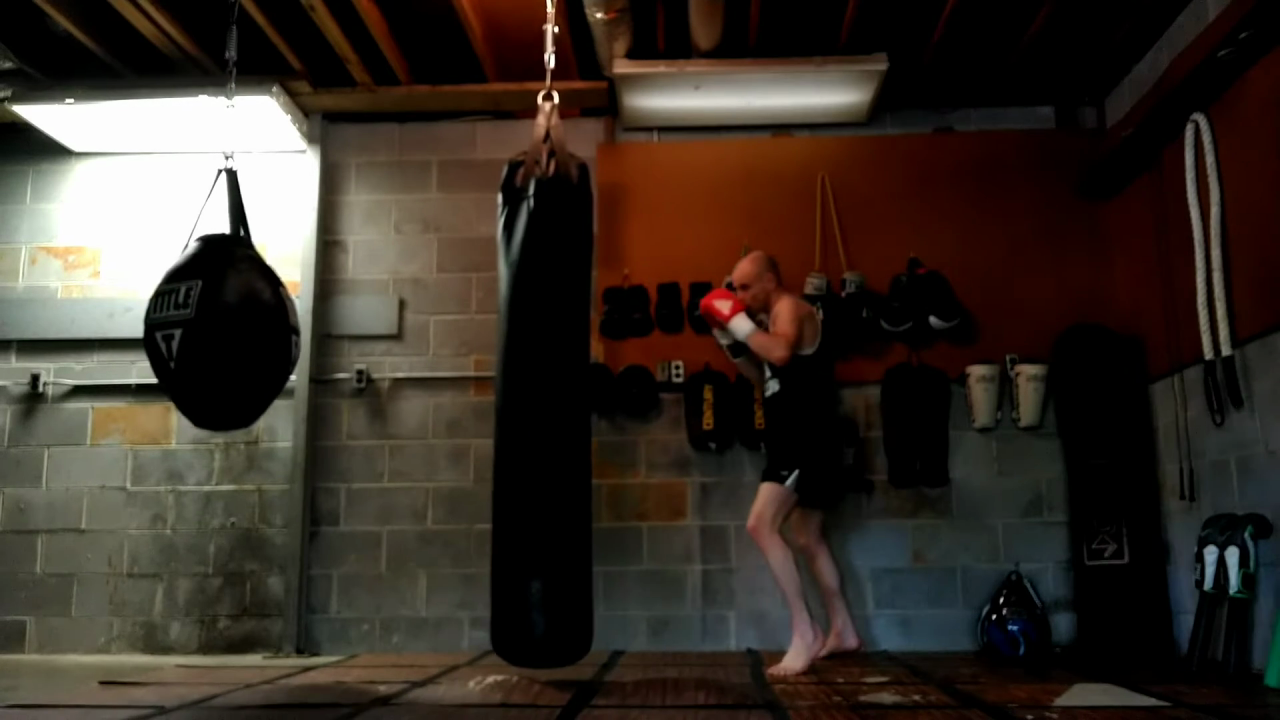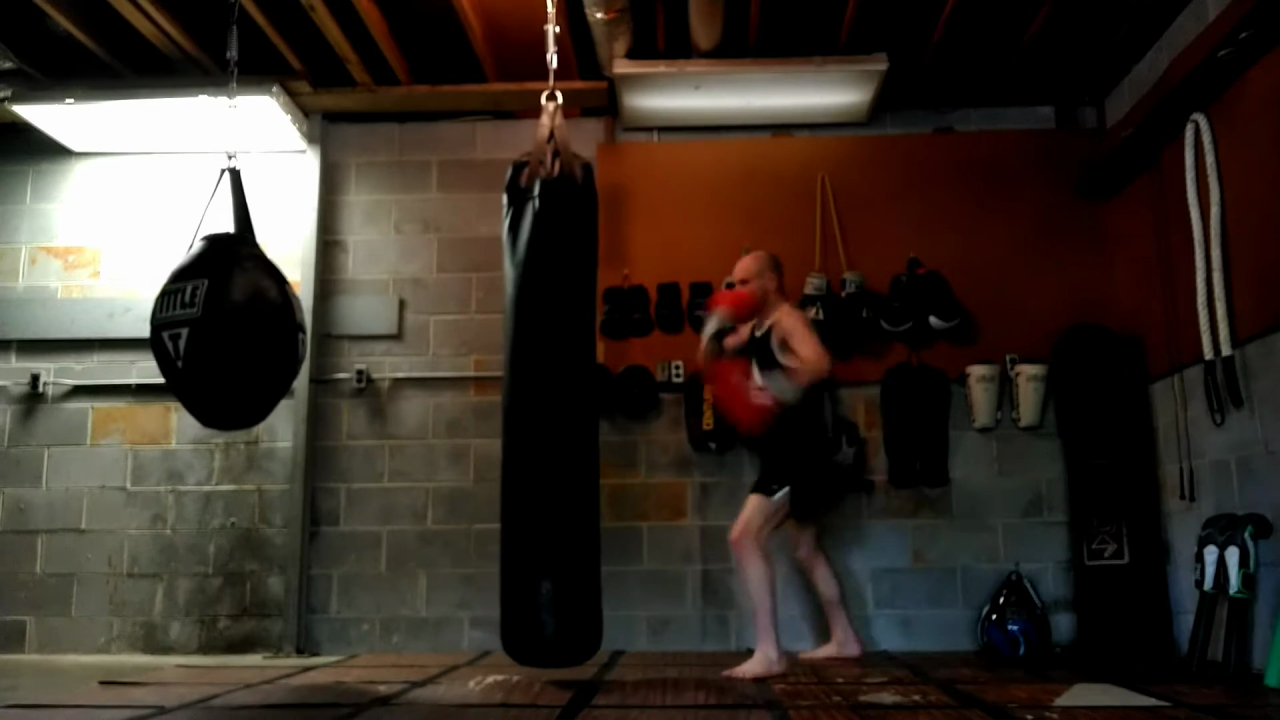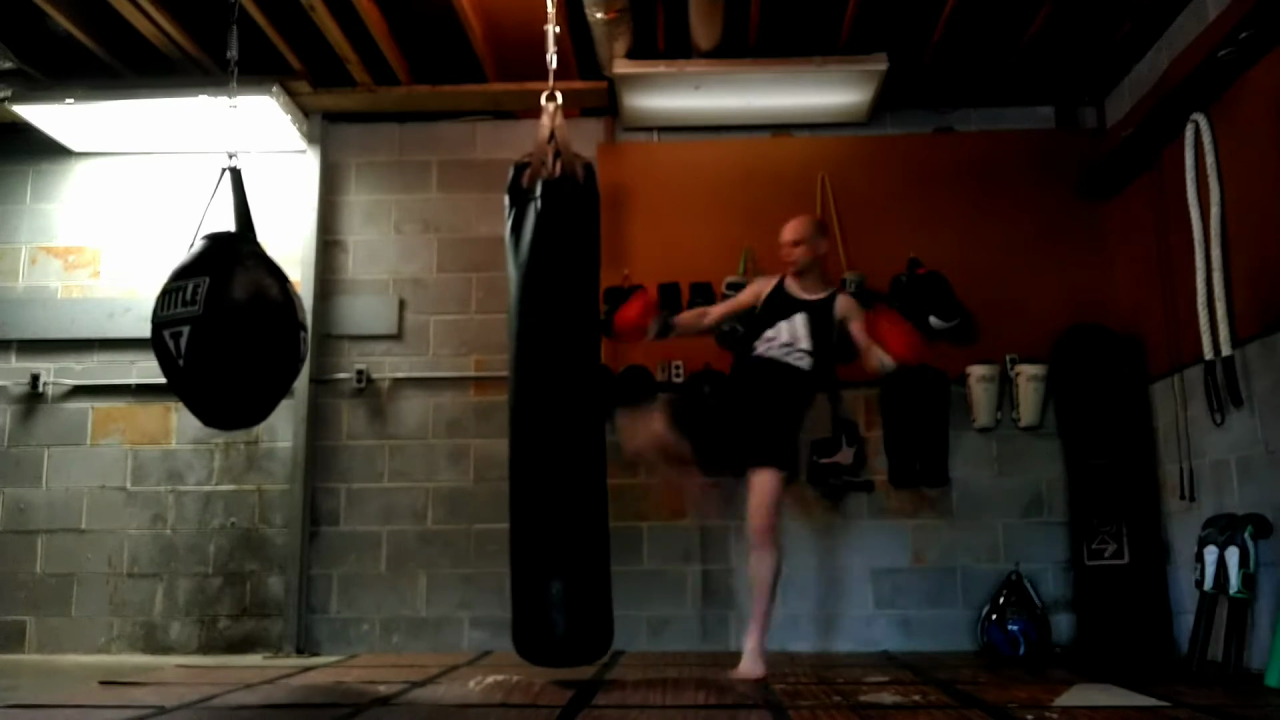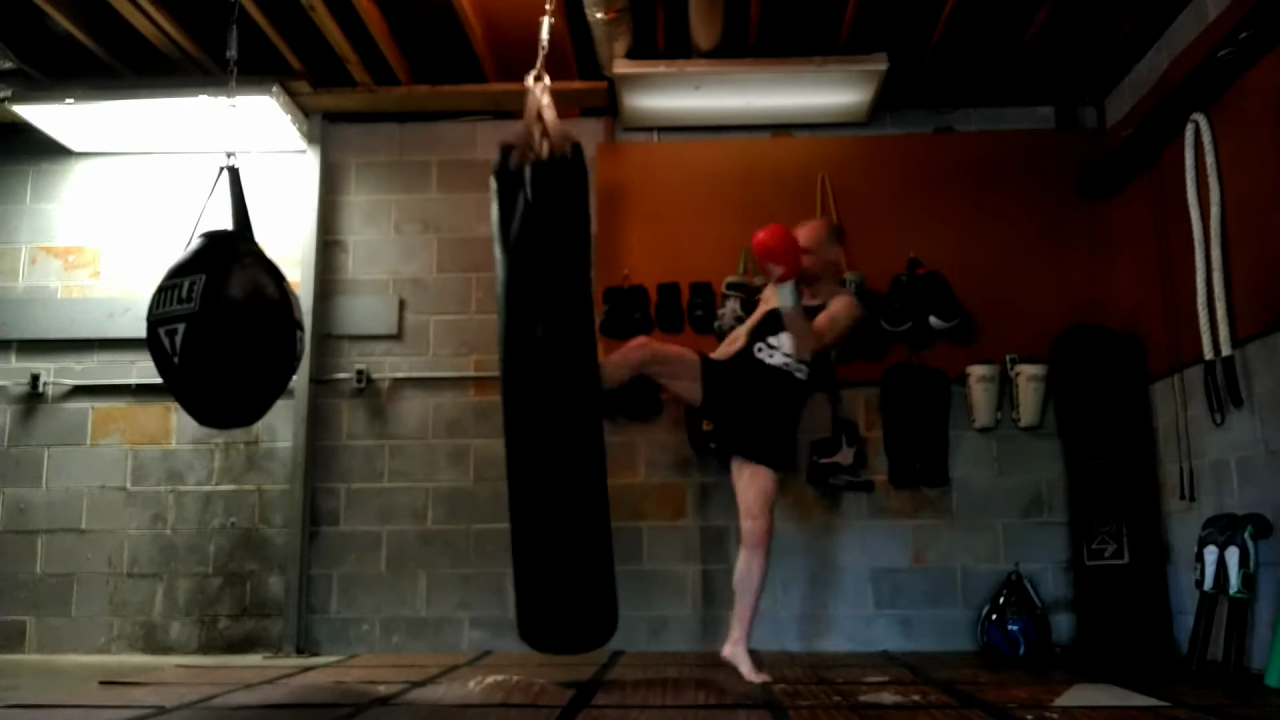
dt=0.2s
person 1, frame 1
left shoulder: (789, 308)
right shoulder: (773, 317)
left elbow: (780, 353)
right elbow: (762, 376)
left wrist: (735, 319)
right wrist: (728, 338)
left hip: (806, 440)
right hip: (800, 442)
left knee: (762, 525)
right knee: (807, 539)
left ankle: (805, 635)
right ankle: (842, 630)
person 1, frame 2
left shoulder: (788, 320)
right shoulder: (755, 326)
left elbow: (820, 364)
left hip: (795, 453)
right hip: (784, 452)
left knee: (743, 538)
right knee: (806, 551)
left ankle: (768, 651)
right ankle: (844, 638)
person 1, frame 3
left shoulder: (842, 305)
right shoulder: (766, 288)
left elbow: (871, 357)
right elbow: (709, 319)
left wrist: (883, 358)
right wrist: (662, 324)
left hip: (775, 424)
right hip: (732, 399)
left knee: (762, 530)
right knee: (635, 433)
left ankle: (755, 646)
person 1, frame 4
left shoulder: (843, 304)
right shoulder: (776, 290)
left elbow: (807, 343)
left wrist: (786, 288)
left hip: (769, 417)
right hip: (729, 386)
left knee: (756, 531)
right knee: (645, 350)
left ankle: (737, 643)
